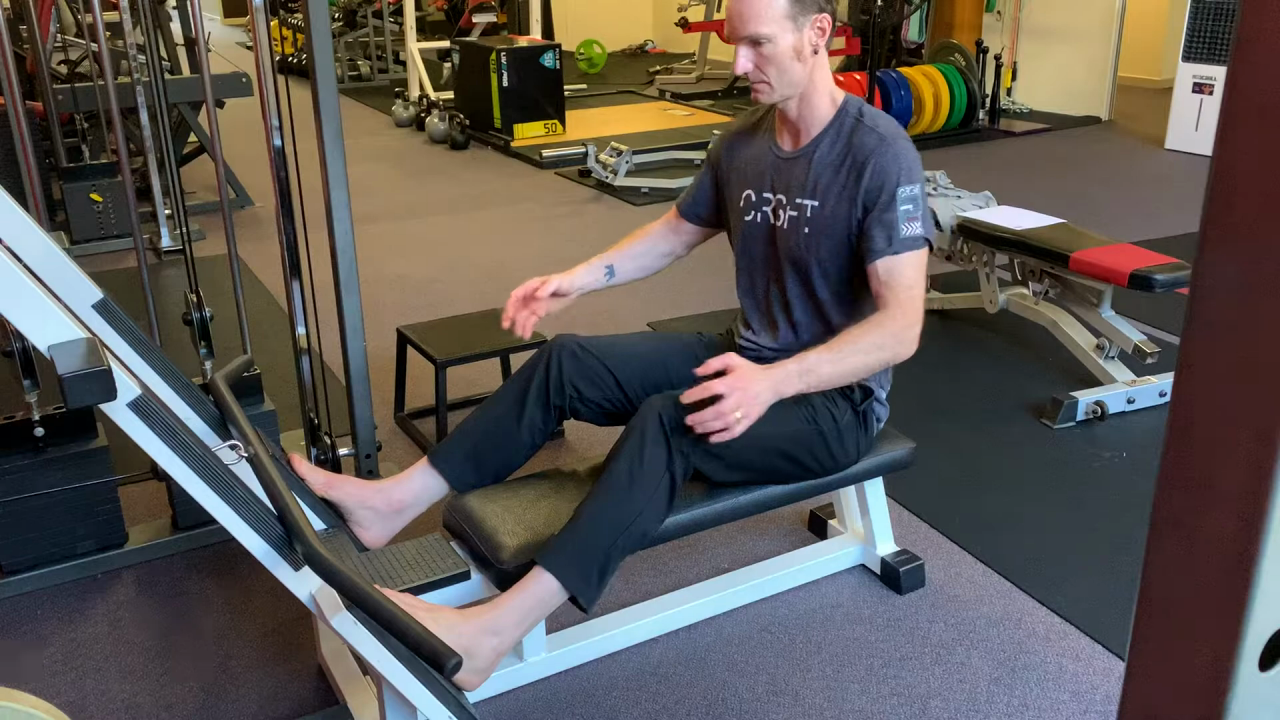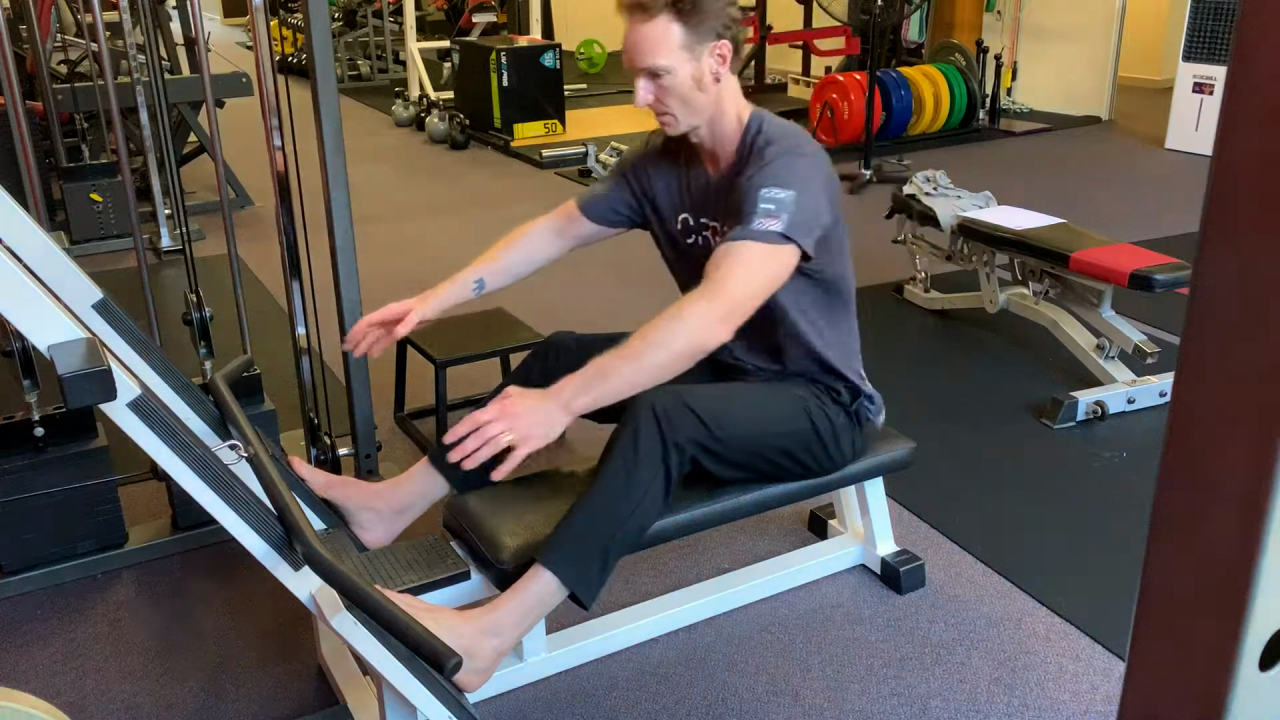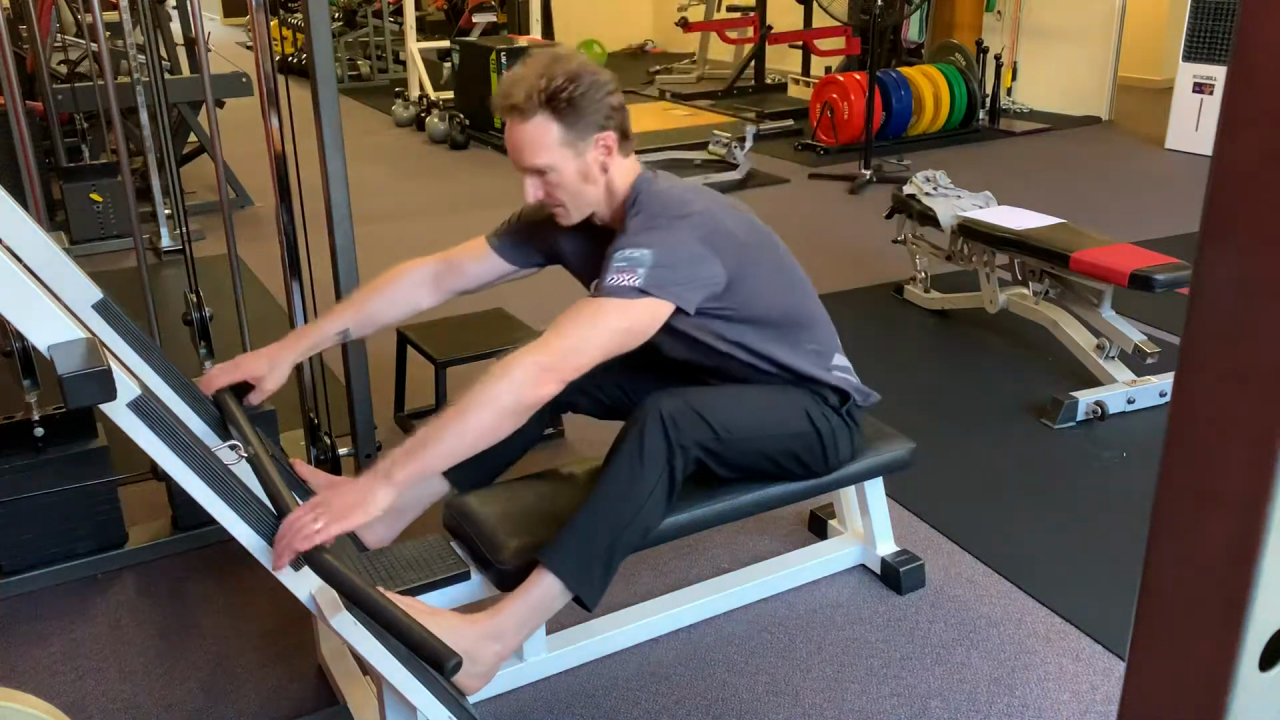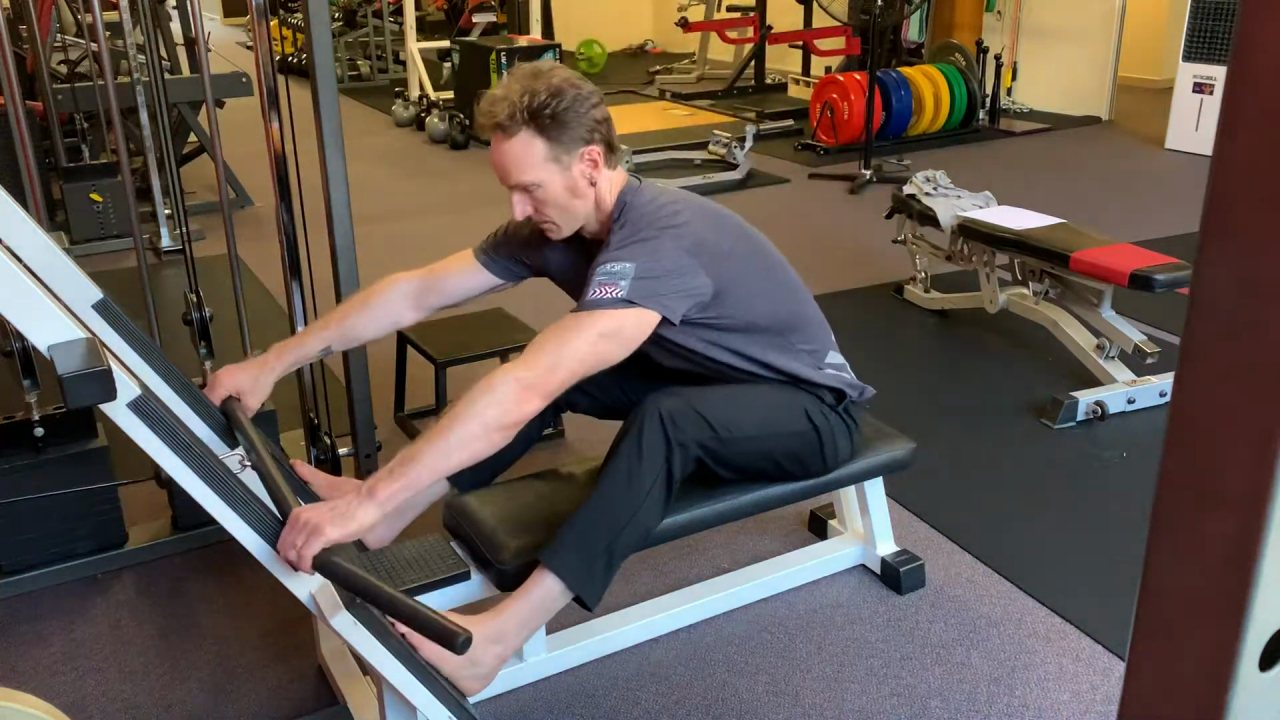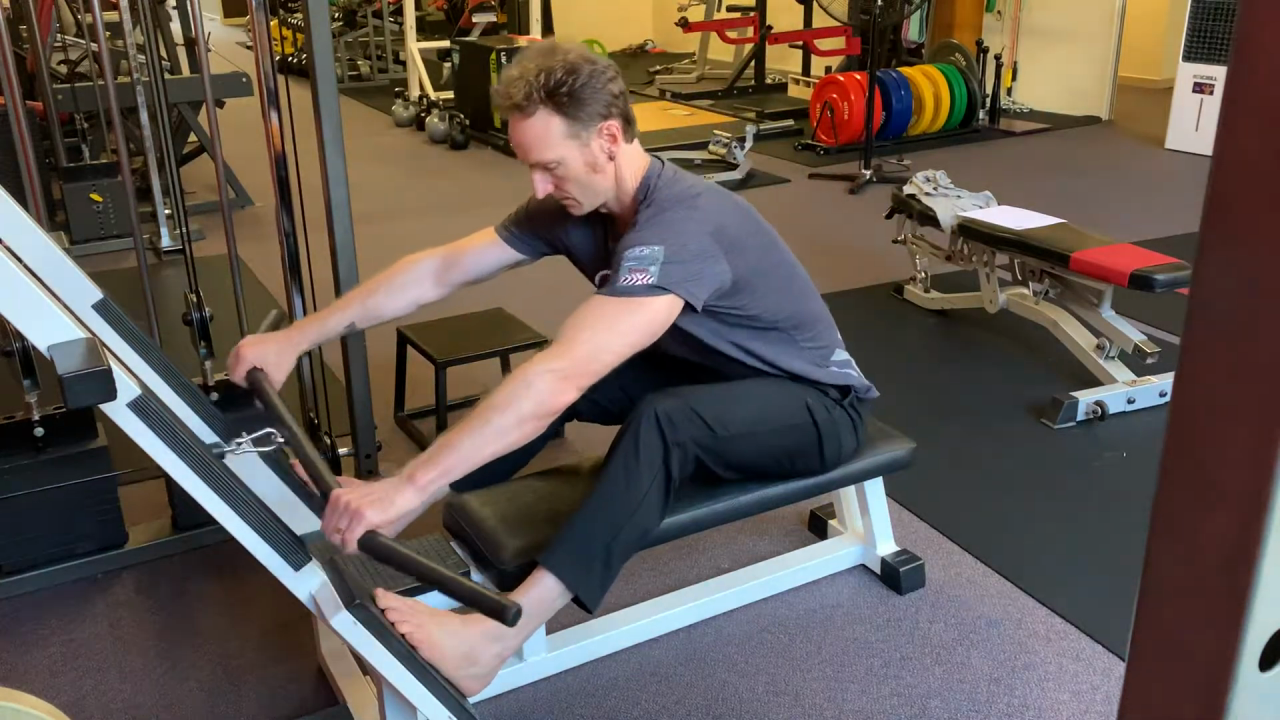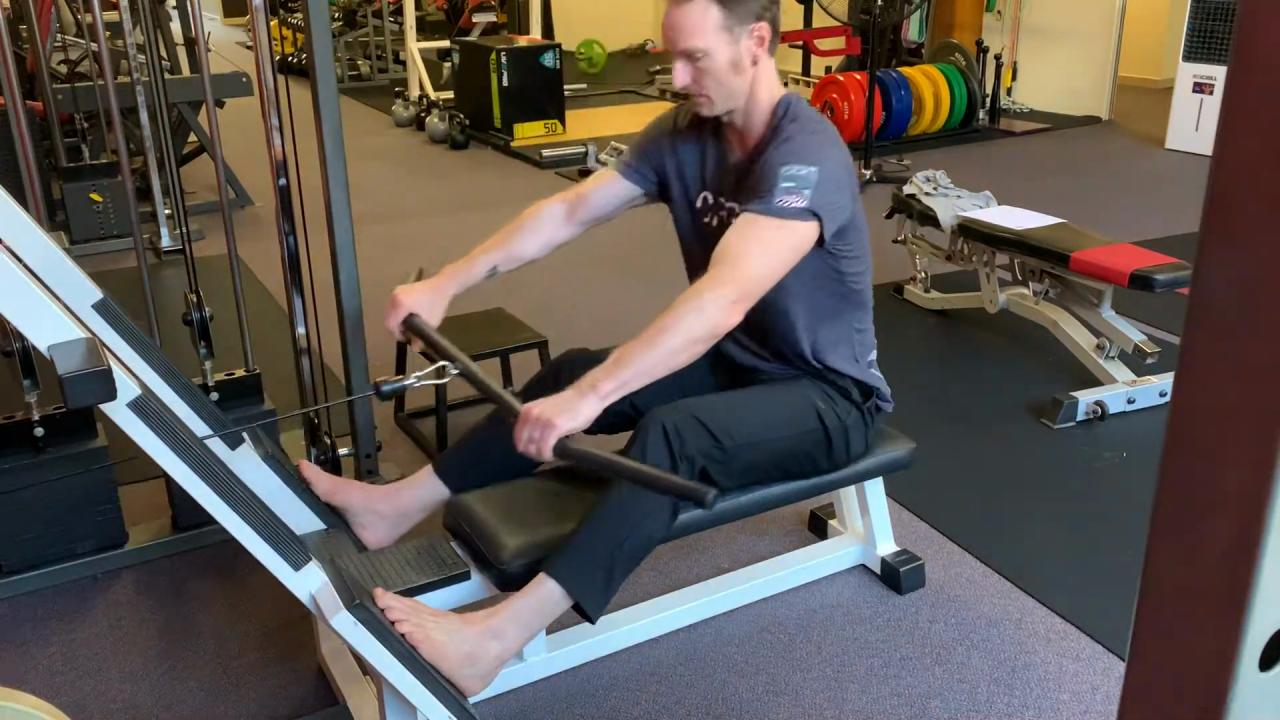
dt=0.4s
person 1, frame 1
left shoulder: (878, 155)
right shoulder: (744, 143)
left elbow: (899, 326)
right elbow: (676, 231)
left wrist: (775, 381)
right wrist: (576, 279)
left hip: (833, 399)
right hip: (750, 359)
left knee: (667, 422)
right knee: (567, 362)
left ankle: (497, 629)
right ankle: (394, 500)
person 1, frame 2
left shoulder: (785, 167)
right shoulder: (664, 160)
left elbow: (712, 316)
right elbow: (556, 229)
left wrist: (561, 405)
right wrist: (440, 296)
left hip: (820, 402)
right hip: (730, 366)
left knee: (664, 417)
right knee: (561, 355)
left ankle: (495, 630)
right ankle: (392, 502)
person 1, frame 3
left shoulder: (671, 230)
right shoulder: (567, 213)
left elbow: (541, 373)
right elbow: (436, 278)
left wrist: (383, 484)
right wrist: (290, 350)
left hip: (810, 407)
right hip: (711, 371)
left knee: (667, 420)
right knee: (545, 378)
left ankle: (494, 636)
right ankle: (380, 520)
person 1, frame 4
left shoulder: (656, 241)
right shoulder: (552, 224)
left elbow: (521, 394)
right elbow: (415, 293)
left wrist: (367, 500)
right wrist: (271, 364)
left hip: (809, 406)
right hip: (716, 370)
left knee: (668, 420)
right knee: (548, 370)
left ankle: (492, 638)
right ankle: (393, 513)
person 1, frame 5
left shoulder: (679, 224)
right shoulder: (576, 201)
left elbow: (560, 379)
right elbow: (440, 270)
left wrist: (407, 486)
right wrist: (296, 339)
left hip: (814, 404)
right hip: (719, 370)
left knee: (665, 419)
right knee: (553, 379)
left ankle: (492, 635)
right ankle: (383, 518)
person 1, frame 6
left shoulder: (805, 154)
right shoulder: (687, 132)
left elbow: (722, 298)
right elbow: (568, 212)
left wrist: (584, 402)
right wrist: (447, 282)
left hip: (830, 396)
right hip: (736, 363)
left knee: (673, 433)
right knee: (575, 373)
left ankle: (498, 635)
right ankle: (396, 505)
